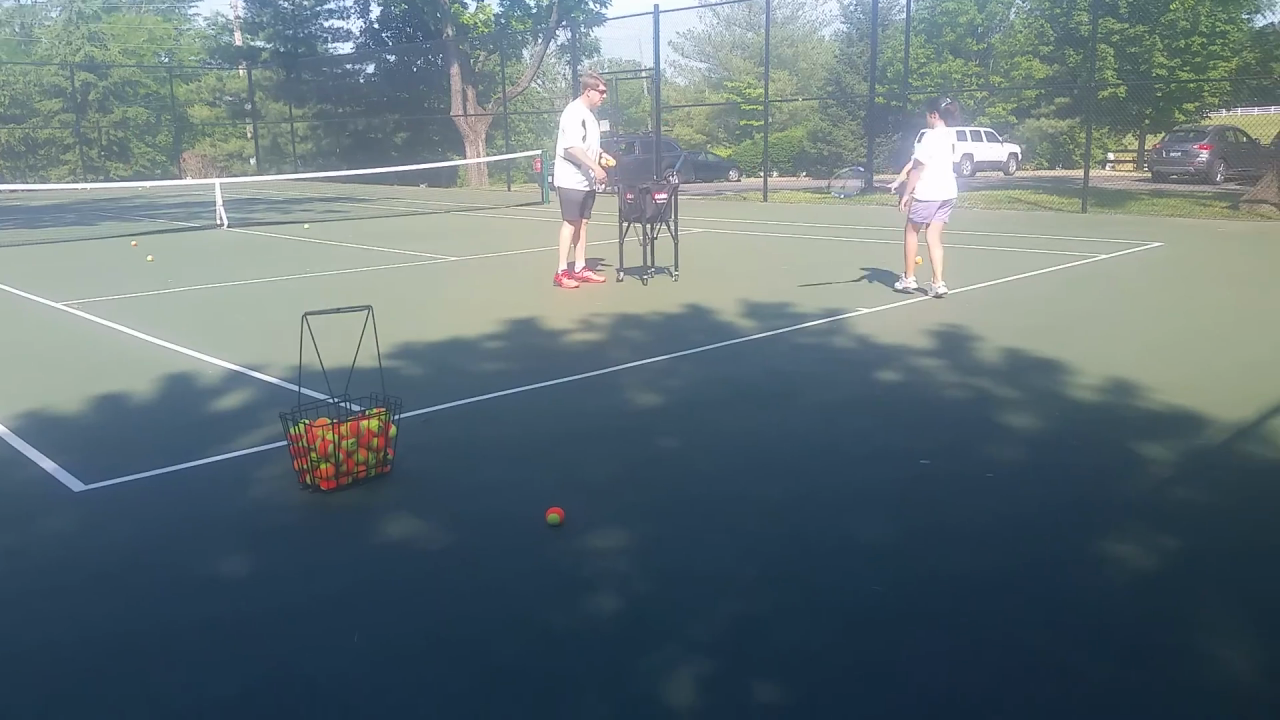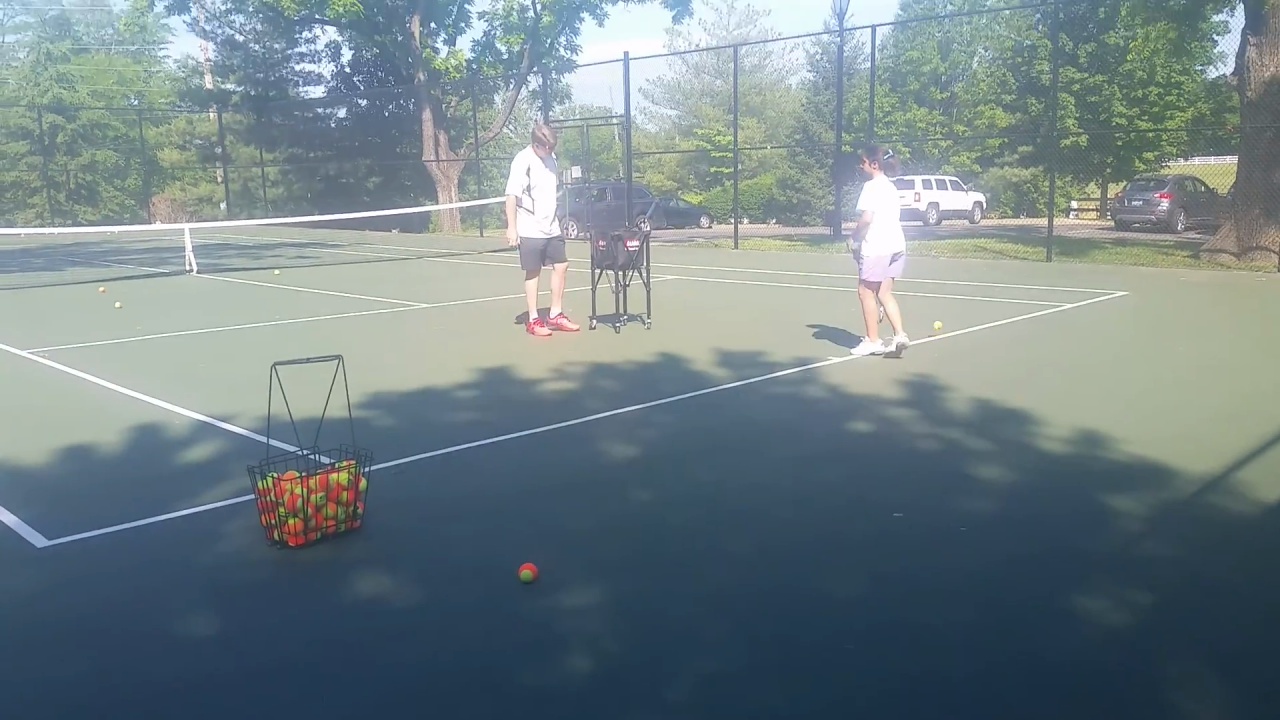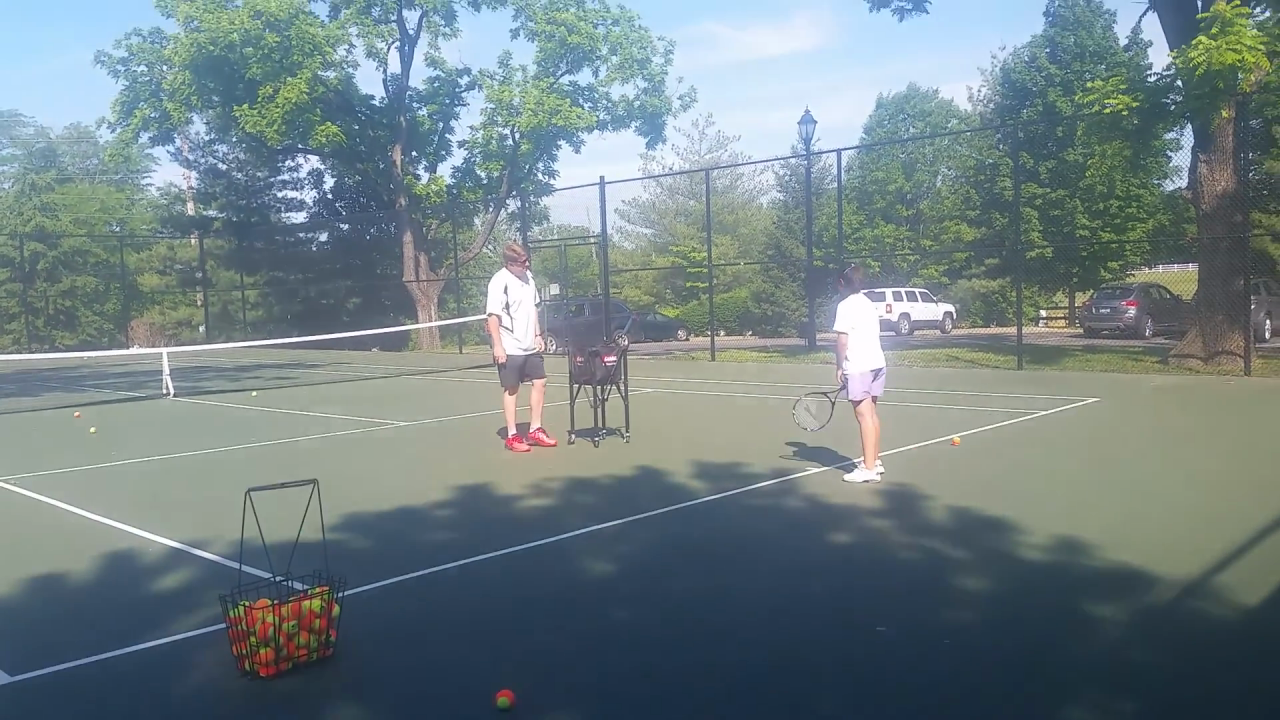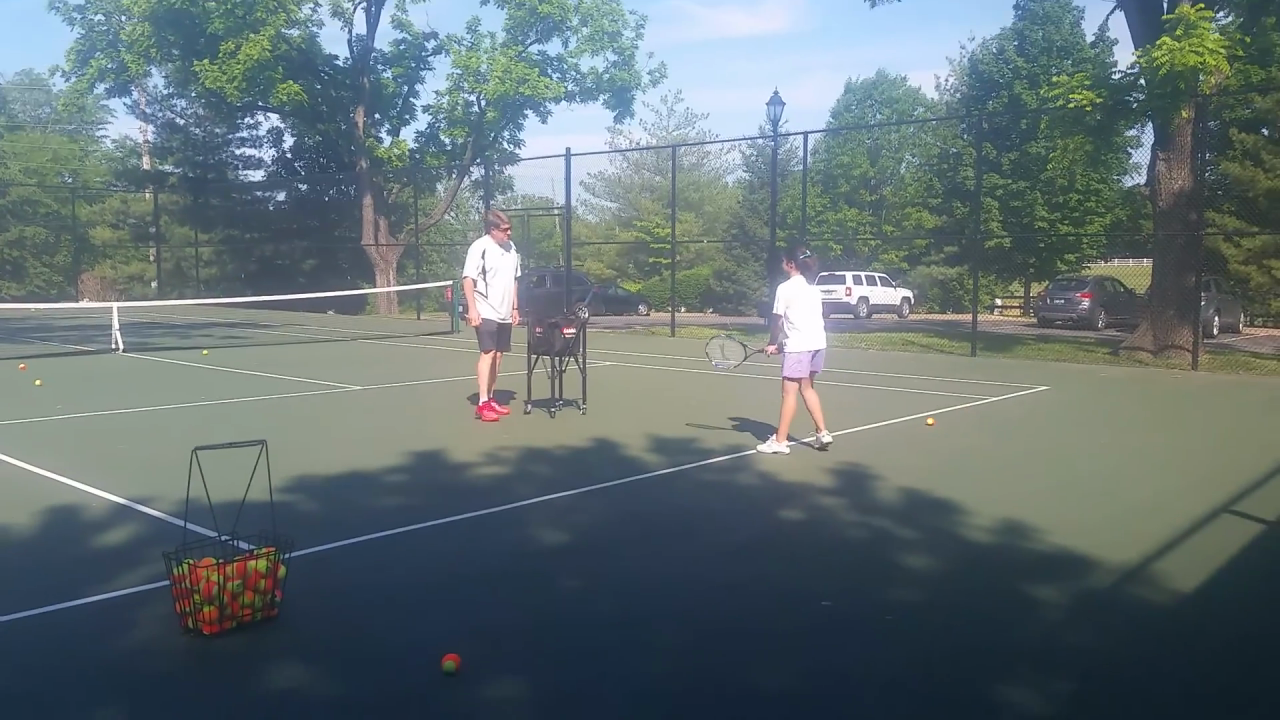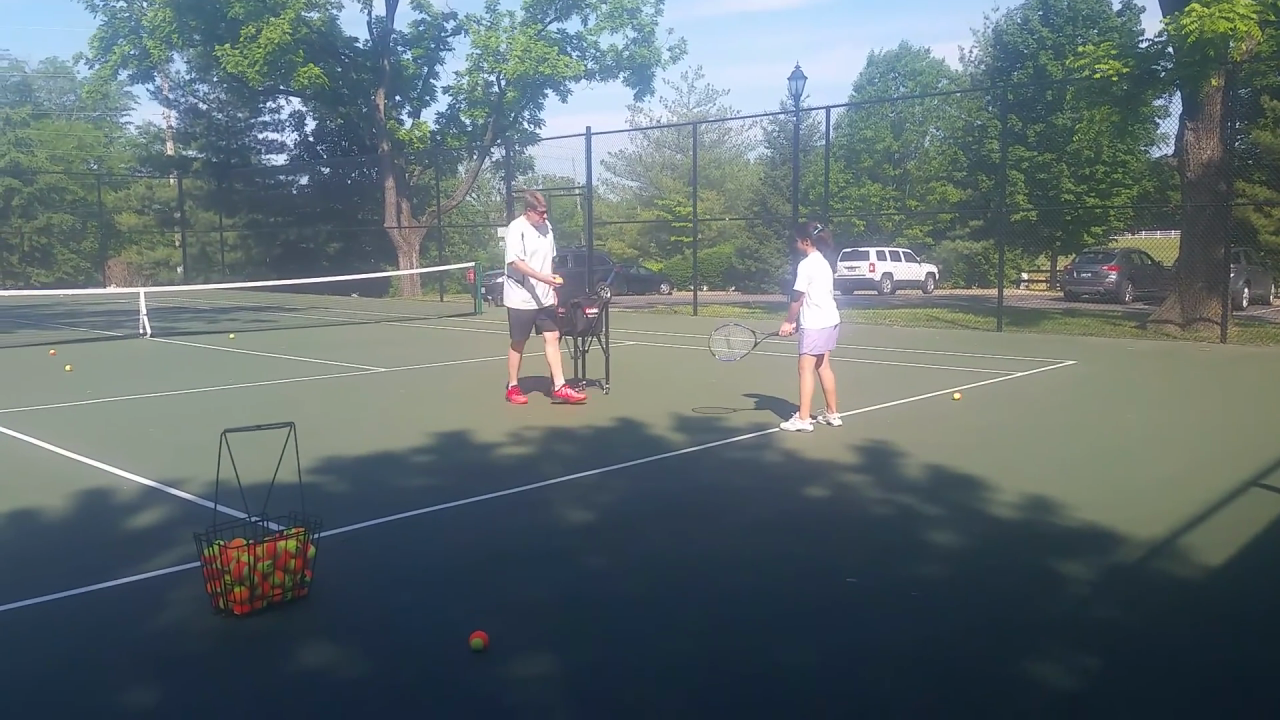
dt=1s
person 1, frame 1
left shoulder: (590, 113)
right shoulder: (574, 112)
right elbow: (572, 148)
left wrist: (602, 155)
right wrist: (595, 168)
left hip: (586, 180)
right hip: (571, 180)
left knee: (582, 223)
right knee: (570, 223)
left ankle: (580, 268)
right ankle: (561, 272)
person 1, frame 2
left shoulder: (551, 158)
right shoulder: (523, 161)
right elbow: (511, 196)
right wrist: (511, 227)
left hip: (551, 227)
right hip: (529, 230)
left knee: (561, 267)
right knee: (533, 273)
left ankle: (555, 315)
right ankle: (533, 320)
person 1, frame 3
left shoulder: (528, 276)
right shoulder: (499, 282)
right elbow: (492, 315)
left wrist: (538, 334)
right wrist: (497, 345)
left hip: (530, 346)
right hip: (510, 348)
left knee: (539, 382)
right knee: (511, 389)
left ankle: (535, 430)
right ankle: (512, 436)
person 1, frame 4
left shoulder: (511, 247)
right shoulder: (480, 247)
right elbow: (468, 279)
left wrist: (515, 307)
right wrist: (472, 308)
left hip: (504, 313)
right hip: (485, 313)
left knee: (497, 355)
right knee: (487, 353)
left ankle: (489, 399)
right ankle: (482, 403)
person 1, frame 5
left shoulder: (546, 227)
right shoulder: (515, 229)
right elbow: (516, 263)
left wrist: (553, 289)
right wrist: (544, 278)
left hip: (545, 298)
right hip: (521, 298)
left knee: (552, 338)
right knee: (518, 343)
left ankle: (559, 387)
right ankle: (513, 388)
person 2, frame 1
left shoulder: (931, 137)
right shoulder: (949, 136)
left elbow: (918, 168)
right elbow: (914, 162)
left wrist: (907, 194)
right wrist: (899, 180)
left hip: (928, 194)
right hip: (946, 193)
left knee: (911, 232)
right knee: (934, 238)
left ankle: (908, 277)
right ankle: (938, 283)
person 2, frame 2
left shoulder: (871, 186)
right shoulder: (890, 187)
left elbow: (866, 218)
left wrist: (853, 238)
right wrist: (861, 239)
left hip: (877, 247)
right hip: (896, 246)
left knee: (867, 293)
right knee: (884, 294)
left ankle: (873, 341)
right ankle: (899, 336)
person 2, frame 3
left shoulder: (845, 305)
right shoulder: (869, 304)
left elbow: (843, 341)
right elbow: (871, 336)
left wrist: (840, 367)
left hip: (858, 366)
right hip: (877, 363)
left knee: (864, 416)
right knee: (871, 413)
left ankle: (869, 468)
right ankle: (874, 461)
person 2, frame 4
left shoulder: (785, 288)
right shoulder: (812, 287)
left elbow: (778, 321)
right elbow: (815, 317)
left wrist: (772, 343)
right wrist: (780, 343)
left hip: (798, 346)
right hip: (817, 343)
left knee: (789, 392)
right knee: (807, 388)
left ankle: (780, 441)
right ankle: (822, 432)
person 2, frame 5
left shoulder: (806, 265)
right shoulder: (822, 262)
left elbow: (798, 299)
left wrist: (788, 322)
right wrist: (795, 322)
left hip: (815, 323)
right hip: (828, 320)
left knee: (805, 368)
right knee: (823, 366)
left ankle: (803, 418)
right ankle: (832, 413)
